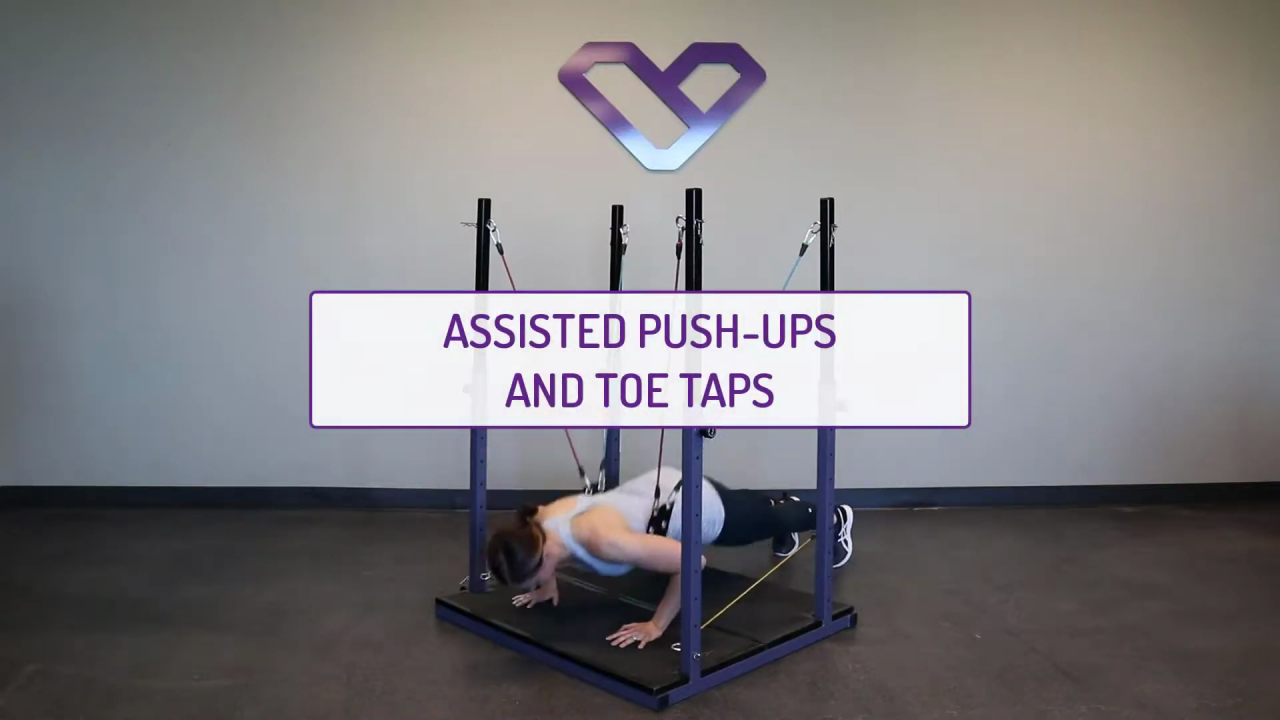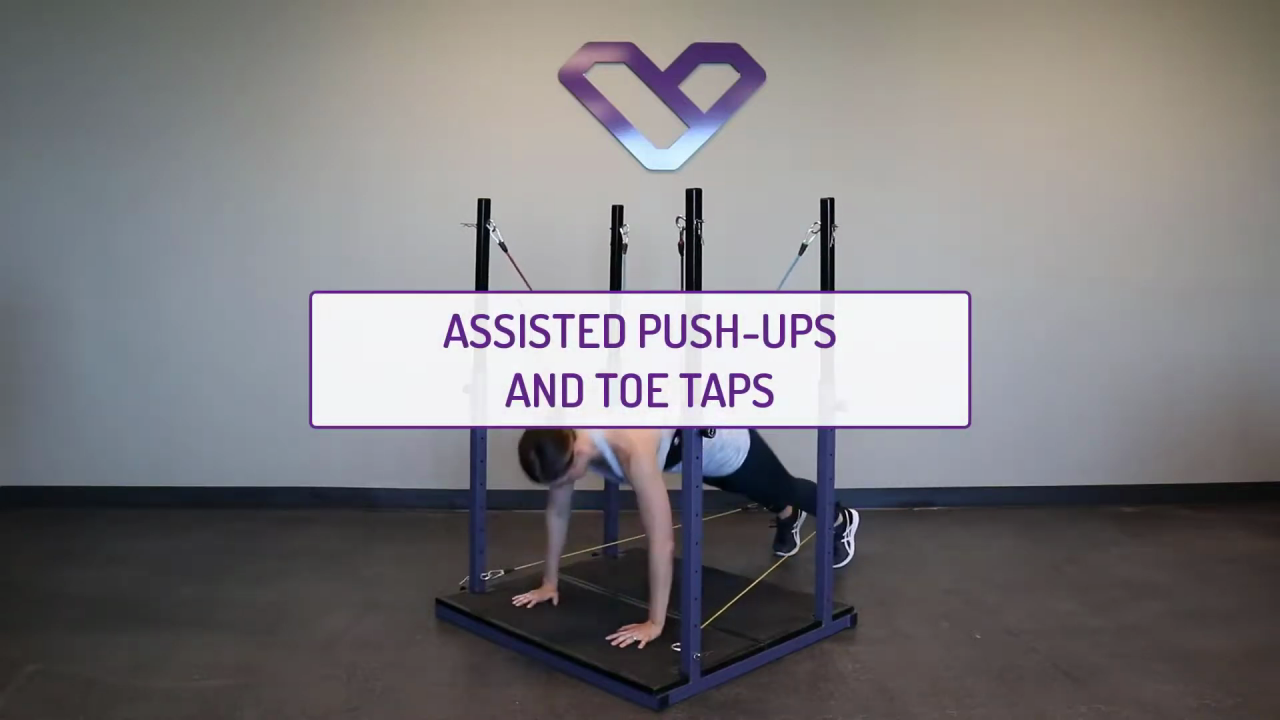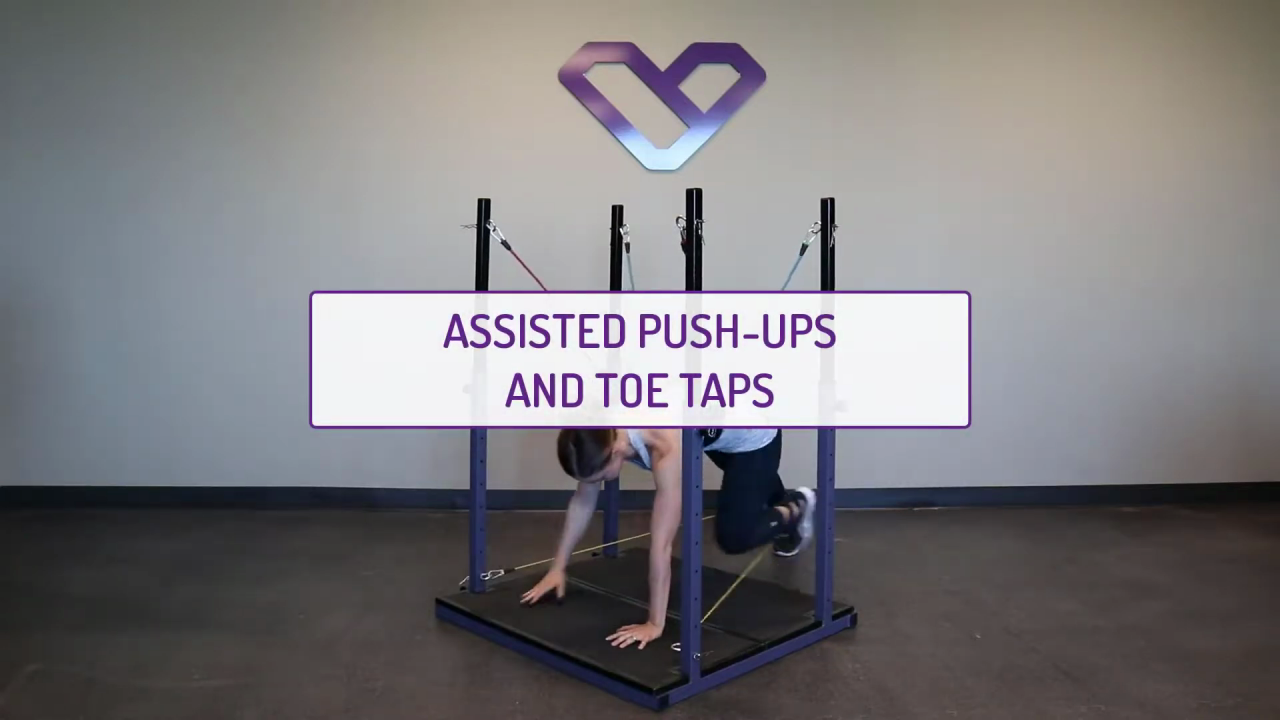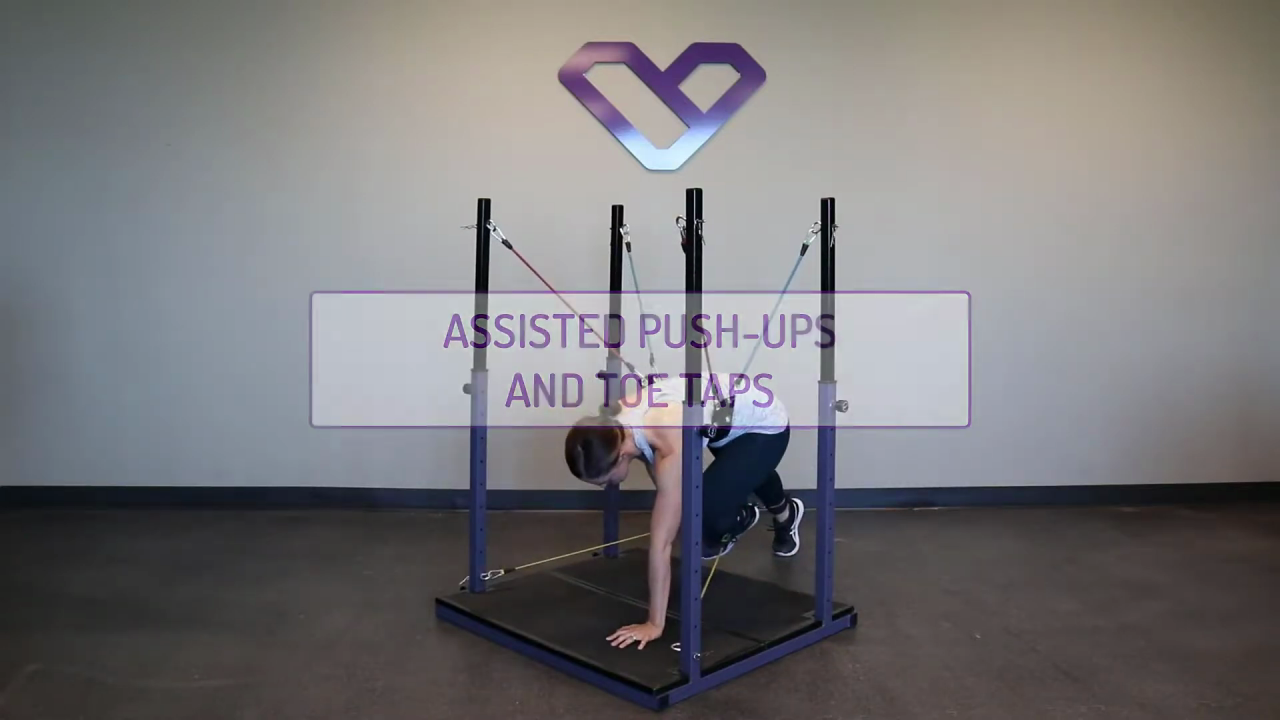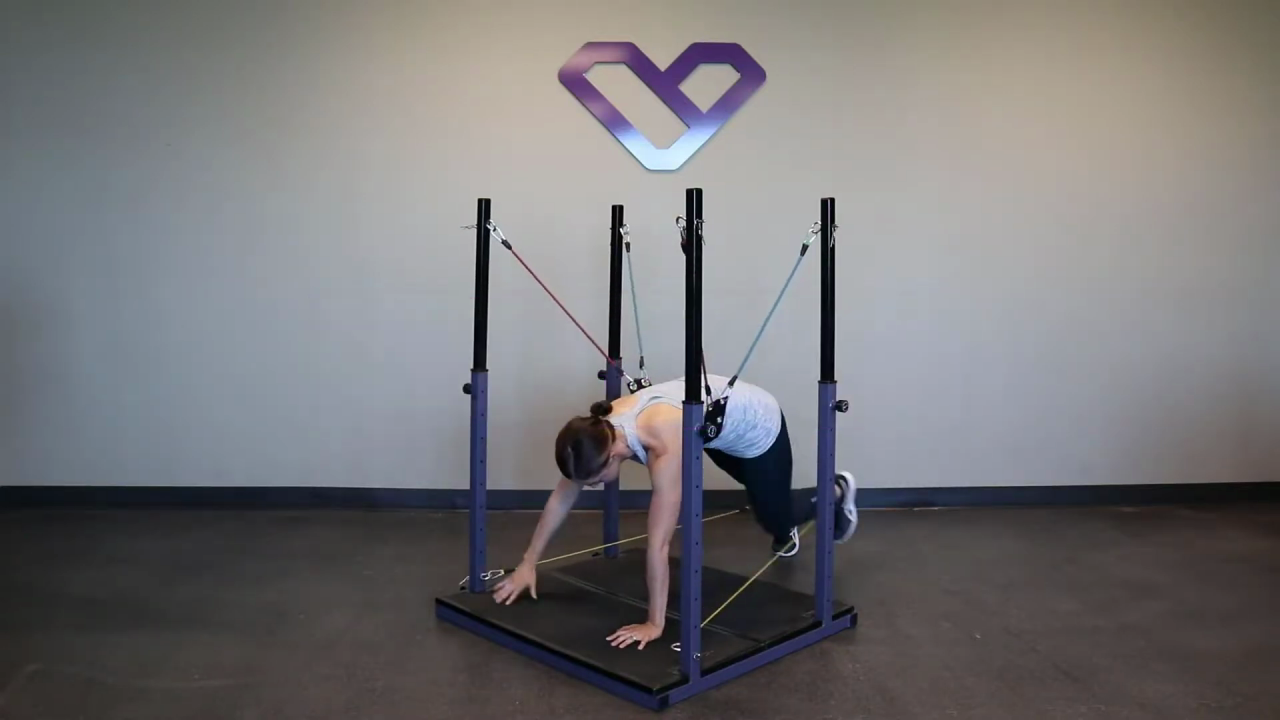
dt=0.4s
person 1, frame 1
left shoulder: (601, 539)
right shoulder: (539, 525)
left wrist: (655, 626)
right wrist: (547, 586)
left hip: (699, 506)
right hip: (660, 488)
left knee: (774, 519)
left ankle: (836, 519)
right ankle: (780, 500)
person 1, frame 2
left shoulder: (631, 448)
right shoulder: (568, 440)
left elbow: (661, 542)
right elbow: (557, 512)
left wrist: (655, 622)
right wrist: (549, 582)
left hip: (724, 444)
left knee: (784, 489)
right knee: (765, 493)
left ankle: (842, 520)
right ankle: (789, 517)
person 1, frame 3
left shoulder: (666, 447)
right shoulder: (600, 435)
left elbow: (661, 543)
right elbow: (581, 502)
left wrist: (654, 624)
right wrist: (556, 568)
left hip: (753, 430)
right hip: (717, 423)
left knee: (731, 538)
right knee: (751, 483)
left ankle: (798, 508)
right ankle: (780, 507)
person 1, frame 4
left shoulder: (669, 445)
right shoulder: (614, 426)
left elbow: (661, 543)
left wrist: (654, 624)
left hip: (764, 421)
left knee: (706, 513)
right knee: (754, 475)
left ankle: (742, 516)
right ankle: (785, 513)
person 1, frame 5
left shoulder: (663, 446)
right shoulder: (596, 433)
left elbow: (659, 544)
right elbow: (560, 498)
left wrist: (655, 624)
right wrist: (527, 564)
left hip: (755, 420)
left knee: (775, 516)
right knee: (756, 483)
left ankle: (839, 490)
right ankle: (786, 526)
